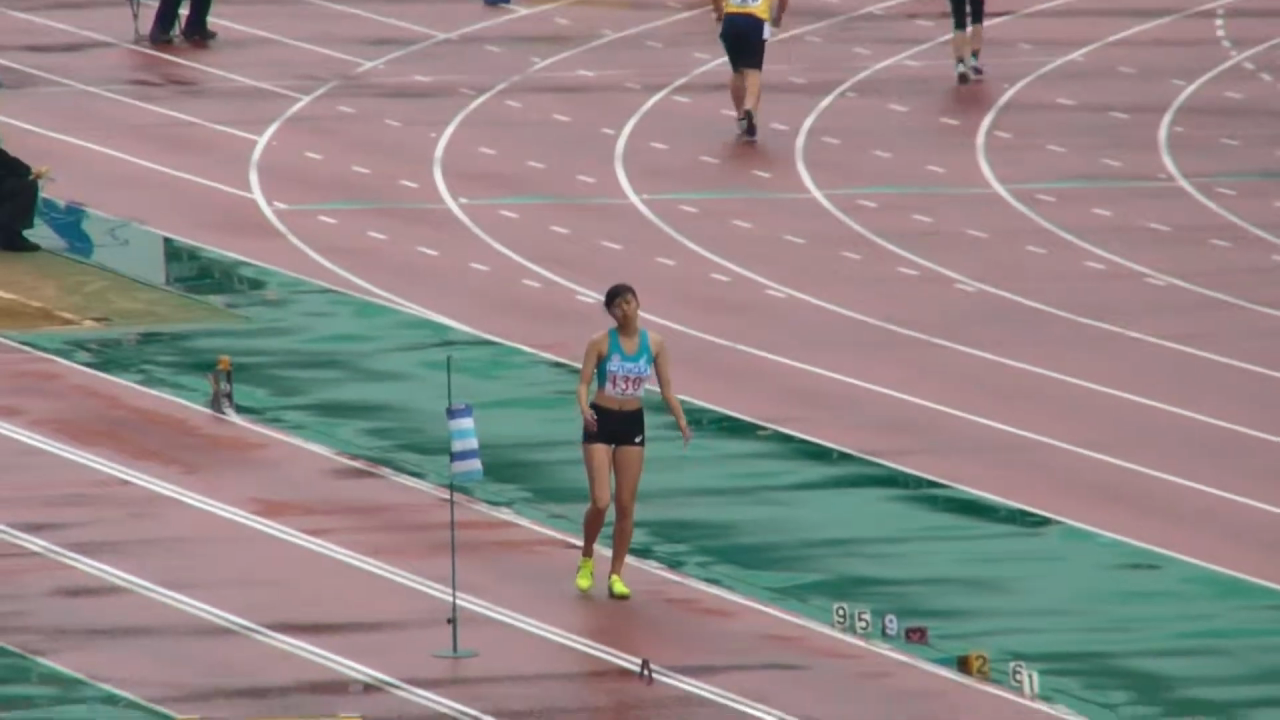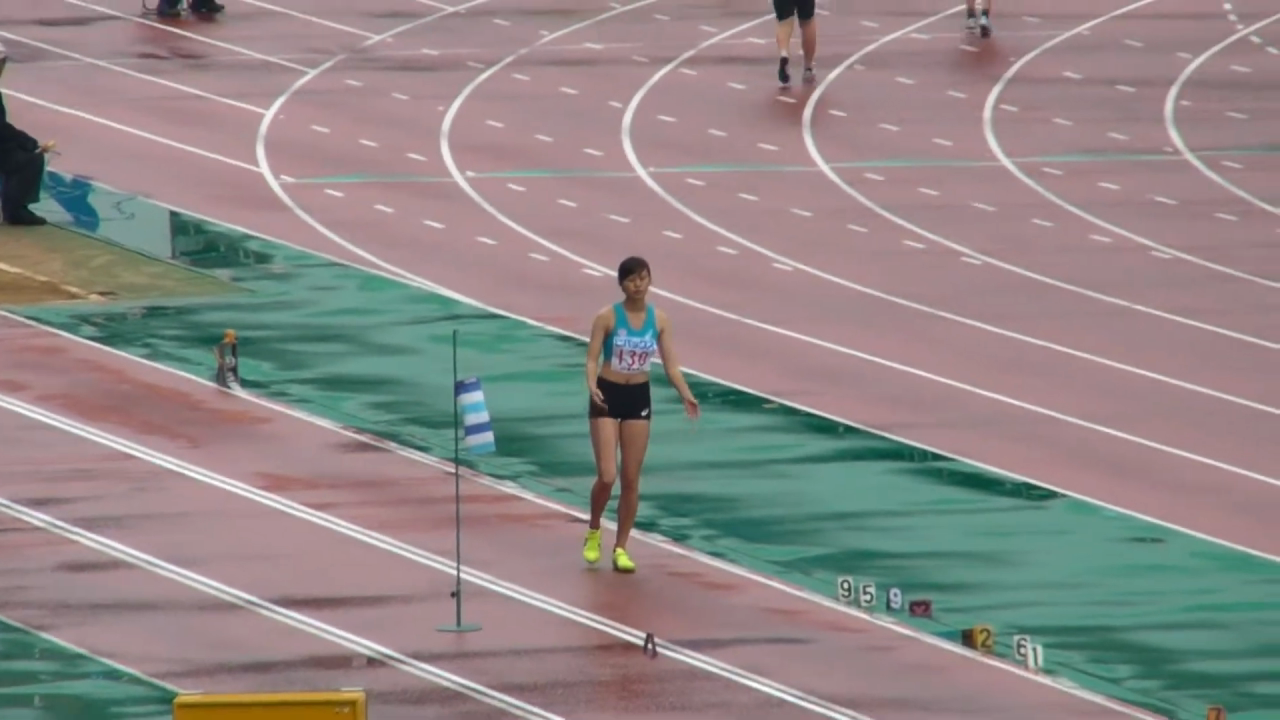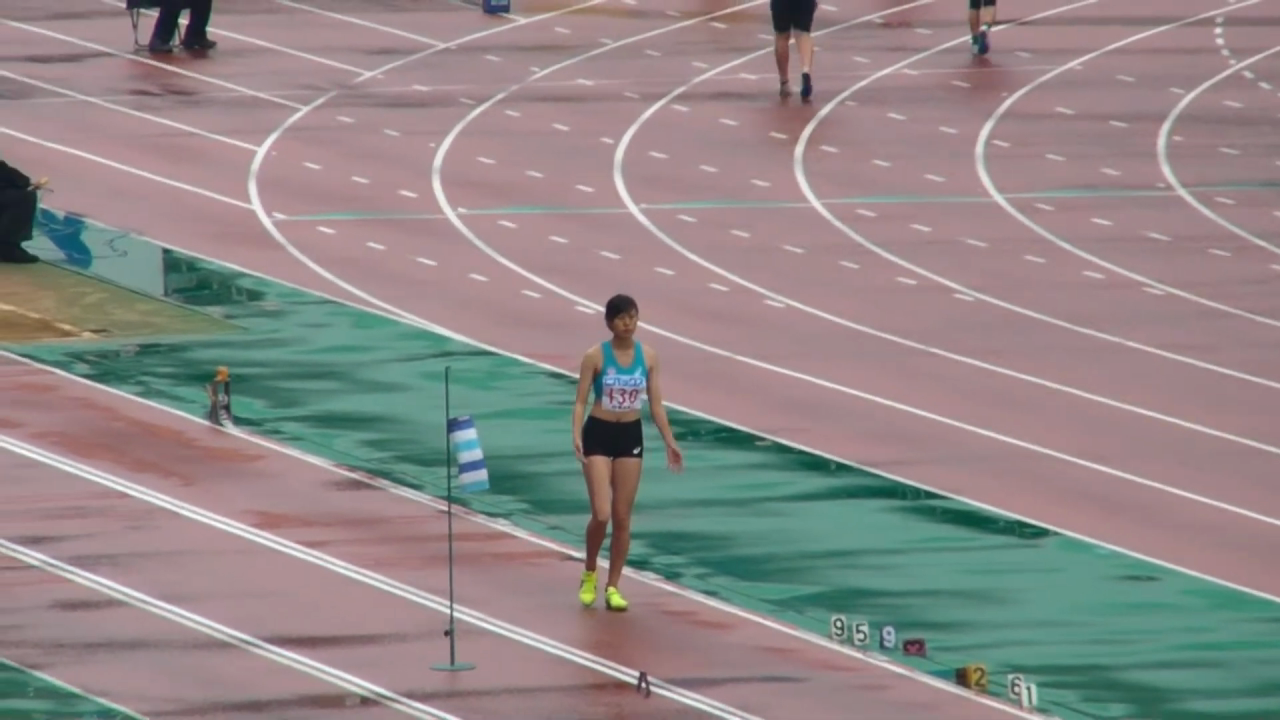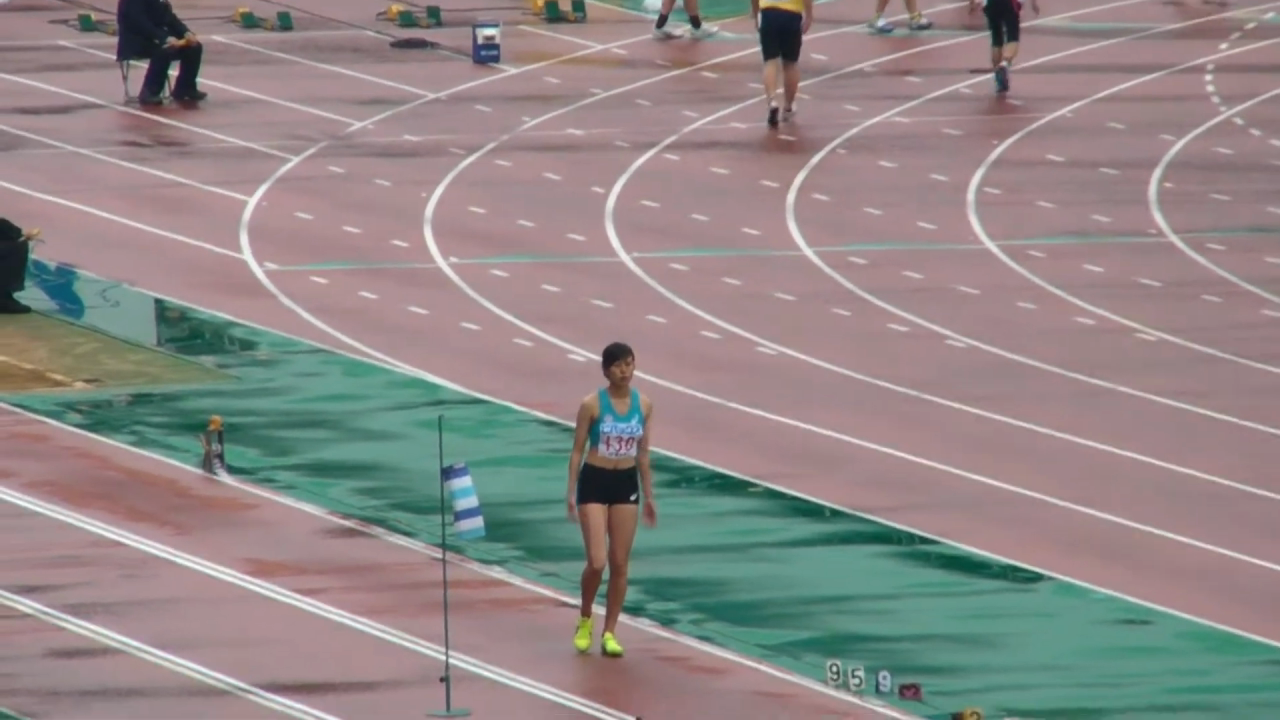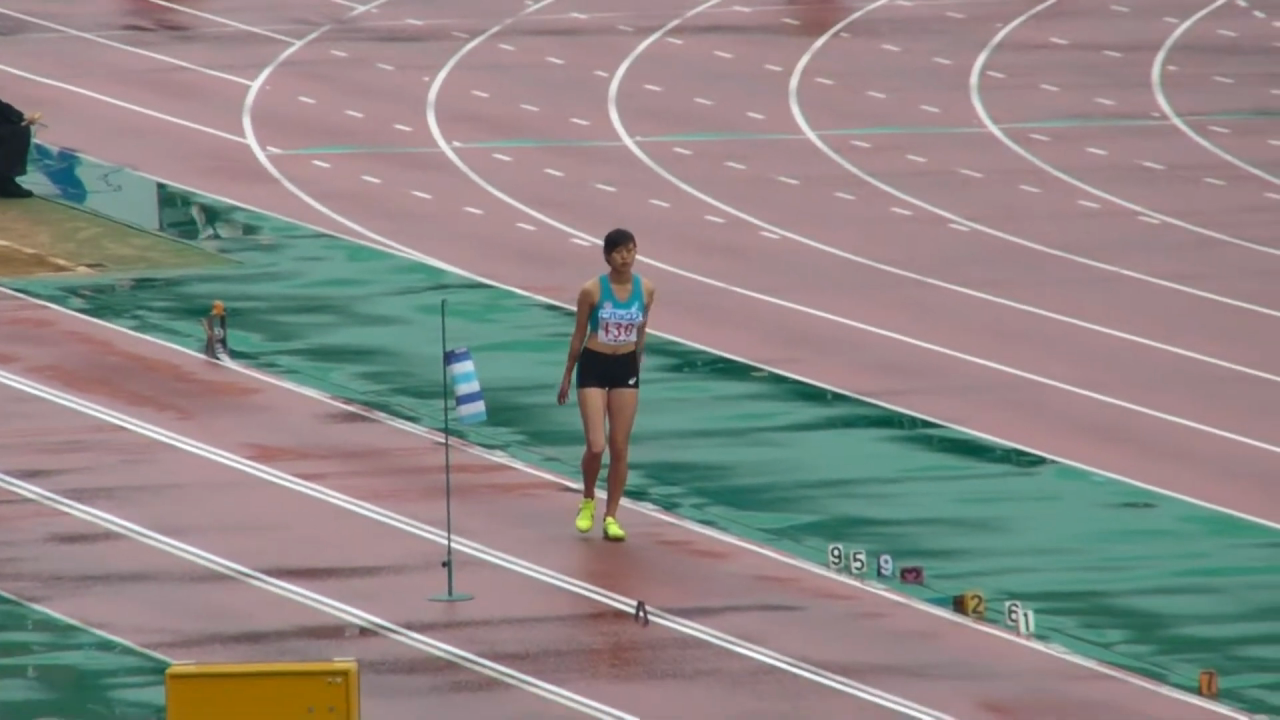
dt=1s
person 1, frame 1
left shoulder: (654, 343)
right shoulder: (599, 342)
left elbow: (666, 387)
right elbow: (583, 383)
left wrist: (681, 419)
right wrist: (584, 410)
left hip: (633, 423)
right hip: (600, 422)
left knee: (626, 505)
right knee: (600, 502)
left ankle: (616, 575)
right ankle: (587, 560)
person 1, frame 2
left shoulder: (659, 319)
right shoulder: (606, 316)
left elbow: (670, 363)
right elbow: (592, 359)
left wrist: (687, 395)
right wrist: (592, 388)
left hip: (639, 396)
right hip: (608, 395)
left knee: (631, 478)
right knee: (607, 476)
left ankle: (620, 548)
right ankle: (593, 531)
person 1, frame 3
left shoulder: (647, 356)
right shoulder: (594, 356)
left elbow: (655, 403)
right elbow: (580, 401)
left wrist: (670, 442)
right wrist: (576, 436)
left hip: (631, 435)
right hip: (599, 434)
left knee: (623, 517)
right knee: (601, 514)
left ankle: (613, 586)
right ankle: (589, 574)
person 1, frame 4
left shoulder: (643, 404)
right shoulder: (591, 404)
left elbow: (643, 452)
right elbow: (578, 450)
left wrist: (649, 495)
right wrist: (571, 493)
left hip: (626, 483)
right hip: (594, 481)
left knee: (620, 563)
right knee: (596, 562)
left ankle: (609, 632)
right ankle: (585, 620)
person 1, frame 5
left shoulder: (646, 289)
right shoulder: (591, 290)
left elbow: (641, 335)
right elbow: (579, 336)
left wrist: (636, 367)
right wrist: (566, 377)
left hip: (626, 367)
right hip: (593, 366)
left knee: (620, 447)
right knee: (596, 445)
left ankle: (611, 516)
right ankle: (588, 501)
